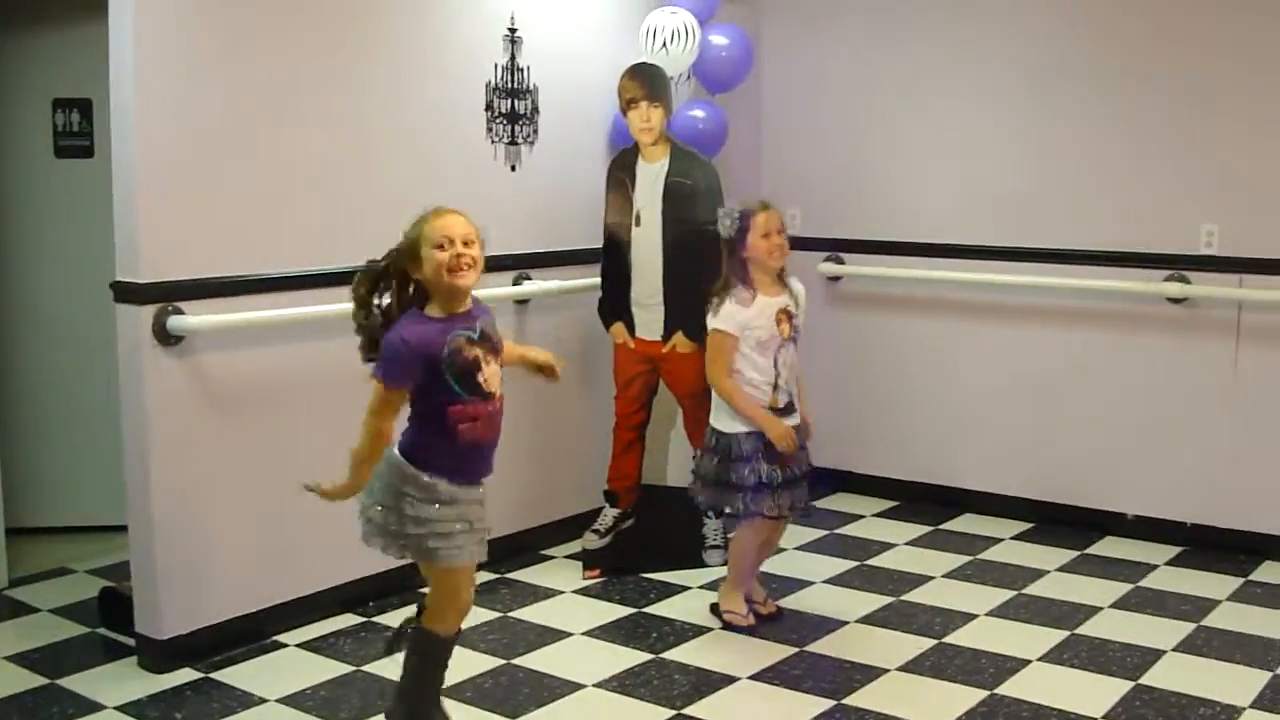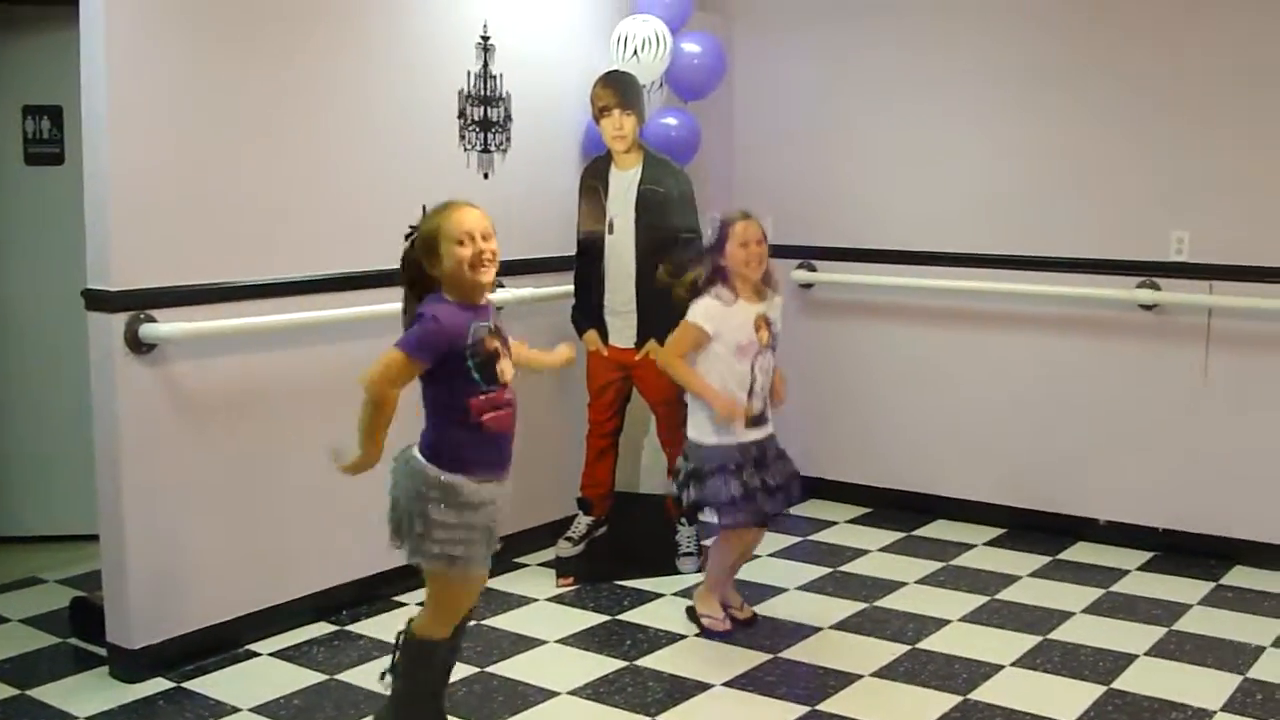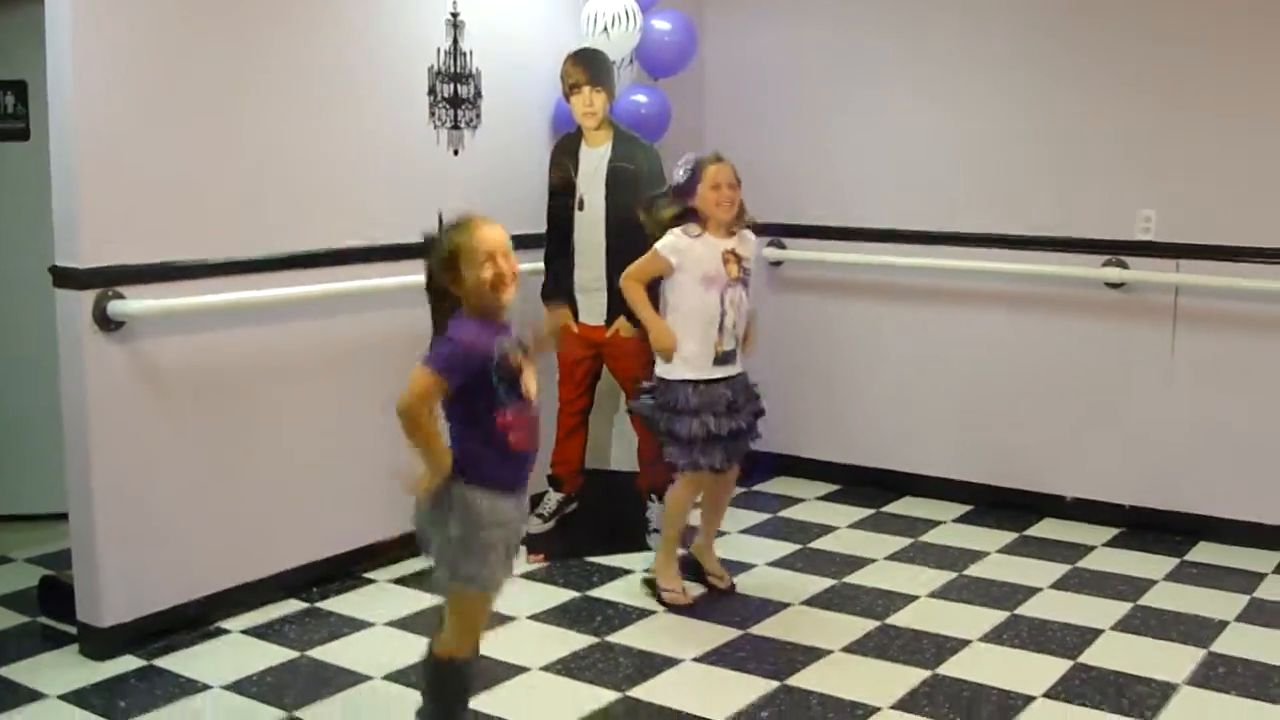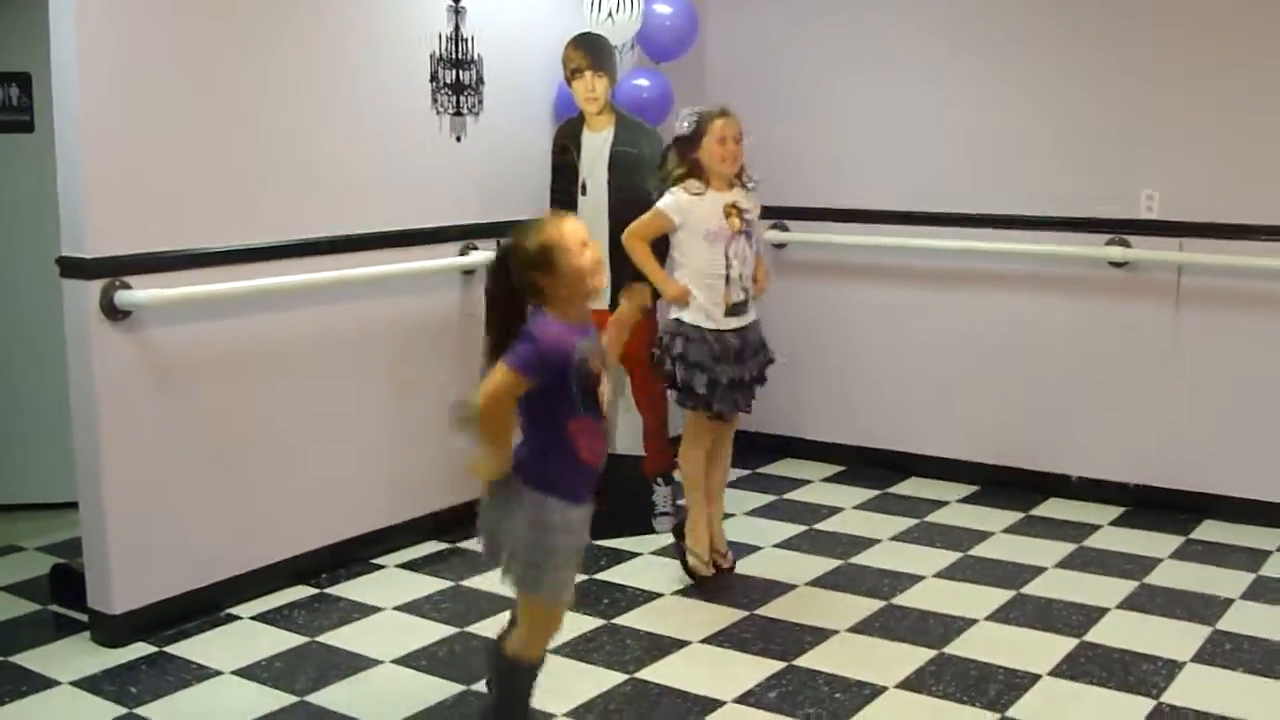
dt=0.4s
person 1, frame 1
left shoulder: (478, 312)
right shoulder: (414, 335)
right elbow: (380, 414)
left wrist: (527, 357)
right wrist: (356, 479)
left hip: (464, 485)
right hip: (427, 487)
left knee: (450, 600)
right knee: (452, 603)
person 1, frame 2
left shoulder: (481, 309)
right shoulder: (440, 319)
right elbow: (380, 383)
left wrist: (548, 359)
right wrist: (370, 453)
left hip: (481, 483)
right hip: (448, 486)
left knee: (461, 604)
right knee: (446, 610)
person 1, frame 3
left shoulder: (494, 324)
right shoulder: (465, 337)
right elbow: (411, 403)
right wrist: (440, 464)
left hip: (503, 492)
right hip: (473, 498)
left knee: (471, 620)
right knee: (464, 627)
person 1, frame 4
left shoulder: (575, 326)
right shoulder: (544, 338)
right elbow: (487, 401)
left wrist: (624, 320)
right wrist: (498, 459)
left hip: (565, 495)
right hip: (539, 500)
left knee: (540, 612)
right knee: (541, 622)
person 2, frame 1
left shoulder: (697, 172)
right shoulder: (620, 170)
left elbow: (713, 255)
right elbow: (612, 248)
left wrist: (695, 327)
right wrist: (612, 315)
left hip: (682, 330)
right hip: (632, 328)
left knee: (700, 425)
right knee: (628, 421)
left ankle: (712, 514)
right ankle: (619, 505)
person 2, frame 2
left shoulder: (670, 180)
right shoulder: (593, 177)
left elbow: (687, 262)
right elbow: (585, 255)
left wrist: (669, 334)
right wrist: (584, 323)
left hip: (655, 336)
right hip: (604, 335)
left knee: (673, 433)
right knee: (601, 429)
left ankle: (684, 521)
right ankle: (592, 513)
person 2, frame 3
left shoulder: (640, 156)
right shoulder: (564, 153)
left elbow: (655, 237)
right elbow: (555, 232)
left wrist: (637, 310)
right wrist: (553, 299)
left hip: (624, 313)
right hip: (572, 312)
right knee: (570, 406)
left ankle: (654, 496)
right ankle: (562, 490)
person 2, frame 4
left shoulder: (642, 139)
right shoulder: (565, 138)
right elbow: (558, 213)
left wrist: (642, 286)
left hip: (628, 292)
left knee: (648, 391)
left ankle: (660, 480)
person 3, frame 1
left shoulder: (793, 291)
right shoulder: (732, 305)
right elbow: (720, 374)
left wrist: (800, 409)
right wrist: (765, 419)
left hip: (782, 422)
right hip: (741, 430)
left knee: (778, 515)
right knee: (754, 518)
left ankle: (752, 582)
right ankle: (732, 593)
person 3, frame 2
left shoulder: (771, 300)
right shoulder: (712, 306)
right elbow: (671, 355)
left wrist: (778, 381)
right wrist: (711, 395)
left hip: (758, 434)
right hip: (718, 438)
left knee: (757, 521)
right knee: (739, 524)
left ankle: (726, 589)
right ankle: (706, 598)
person 3, frame 3
left shoulder: (745, 243)
right shoulder: (681, 244)
right elbow: (630, 280)
left wrist: (747, 324)
right wrist: (657, 327)
left hip: (730, 376)
right hip: (685, 378)
left knee: (728, 471)
right knee: (693, 473)
left ankle: (703, 549)
right ankle: (665, 560)
person 3, frame 4
left shoulder: (746, 198)
right shoulder: (682, 200)
right elbow: (633, 237)
left wrist: (758, 268)
right wrist: (664, 282)
left hip: (740, 328)
right hip: (695, 329)
left knee: (725, 427)
right knee: (699, 427)
left ankle: (712, 525)
right ankle: (696, 527)
